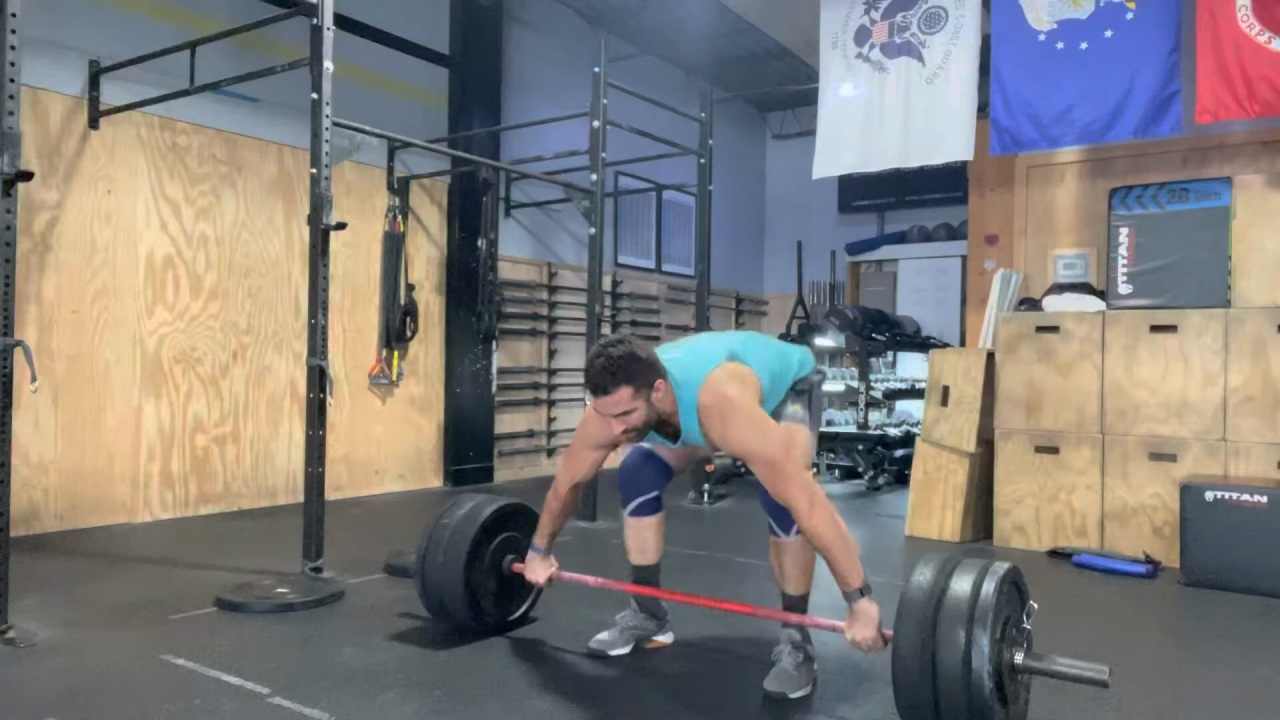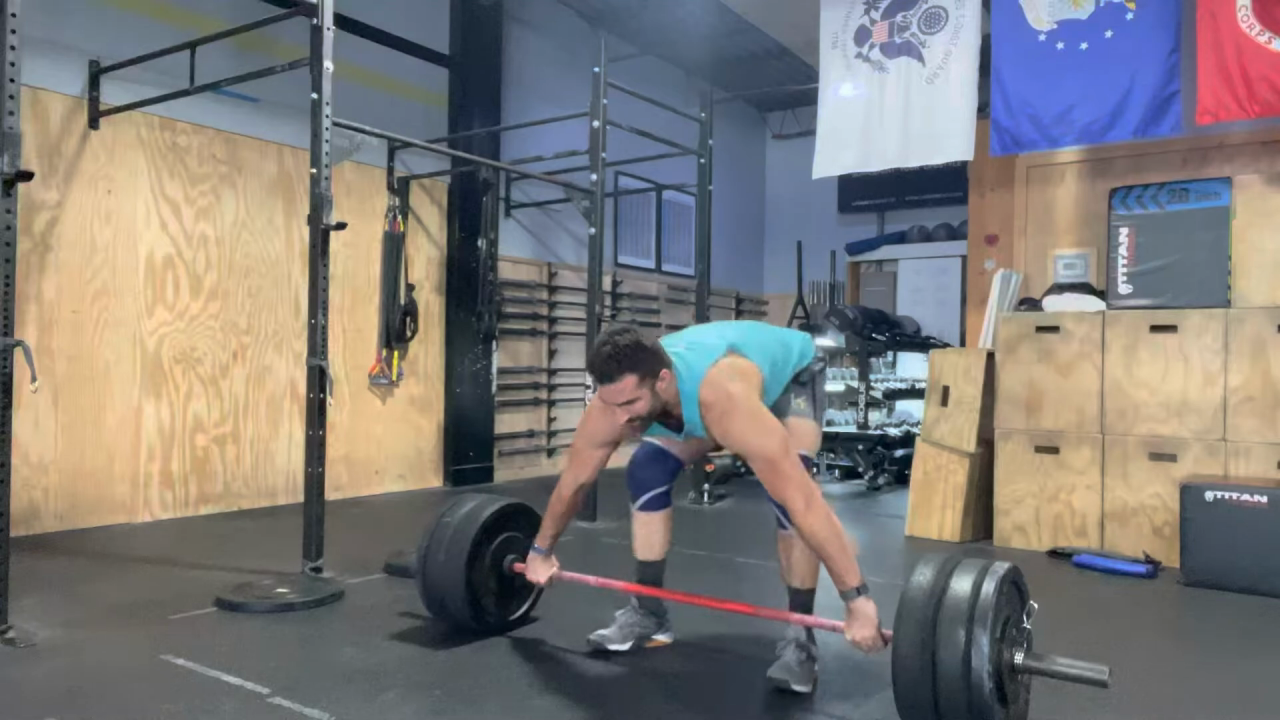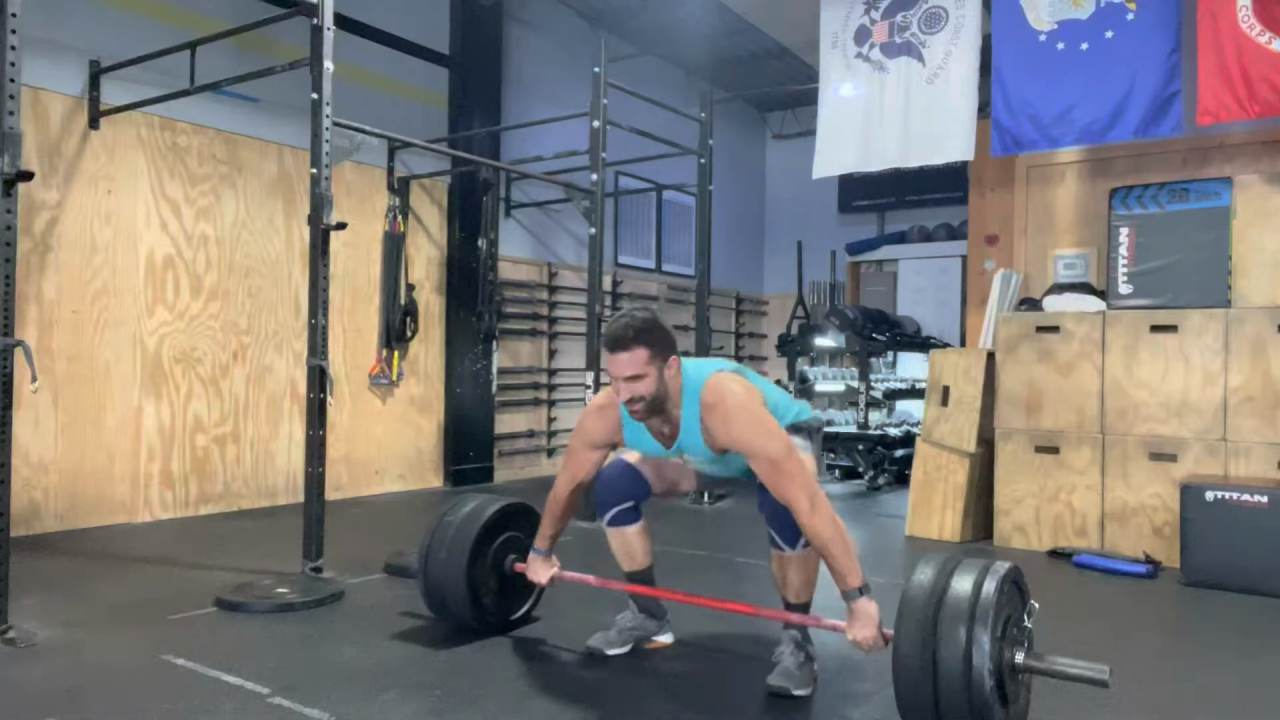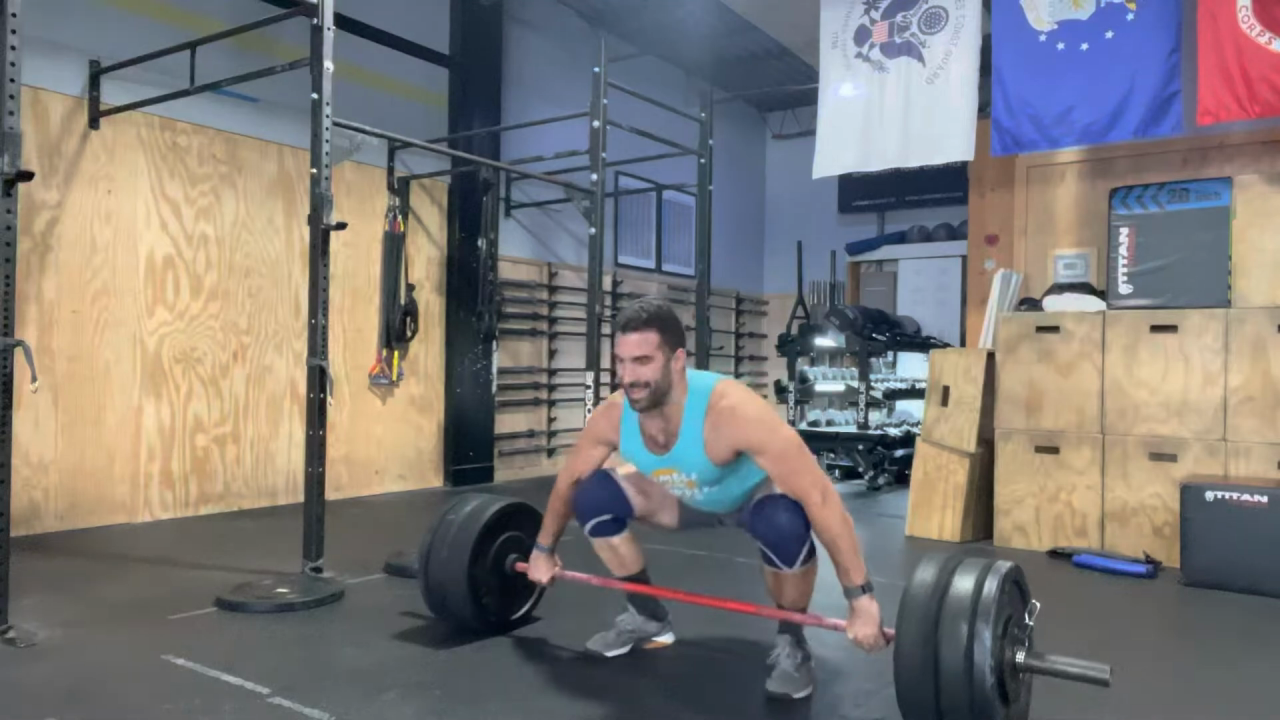
dt=0.2s
person 1, frame 1
left shoulder: (721, 403)
right shoulder: (612, 406)
left elbow: (807, 502)
right elbow: (569, 480)
left wrist: (860, 602)
right wrist: (540, 550)
left hip: (787, 384)
left knee: (782, 497)
right knee: (638, 477)
left ankle: (795, 640)
right ankle: (647, 615)
person 1, frame 2
left shoulder: (722, 396)
right shoulder: (615, 398)
left elbow: (804, 500)
right elbow: (574, 480)
left wrist: (857, 600)
right wrist: (541, 551)
left hip: (788, 374)
left knee: (789, 491)
right knee: (647, 473)
left ankle: (800, 637)
right ankle: (647, 612)
person 1, frame 3
left shoulder: (725, 402)
right shoulder: (606, 412)
left elbow: (807, 501)
right elbow: (569, 481)
left wrist: (859, 600)
right wrist: (541, 551)
left hip: (783, 430)
left knee: (784, 506)
right knee: (612, 485)
left ankle: (796, 638)
right ankle: (647, 615)
person 1, frame 4
left shoulder: (730, 409)
right shoulder: (614, 414)
left elbow: (818, 495)
right elbow: (571, 478)
left wrist: (860, 598)
right wrist: (544, 550)
left hip: (762, 486)
right hip: (690, 494)
left knee: (786, 524)
right knee: (592, 497)
left ankle: (791, 641)
right ankle: (647, 616)
